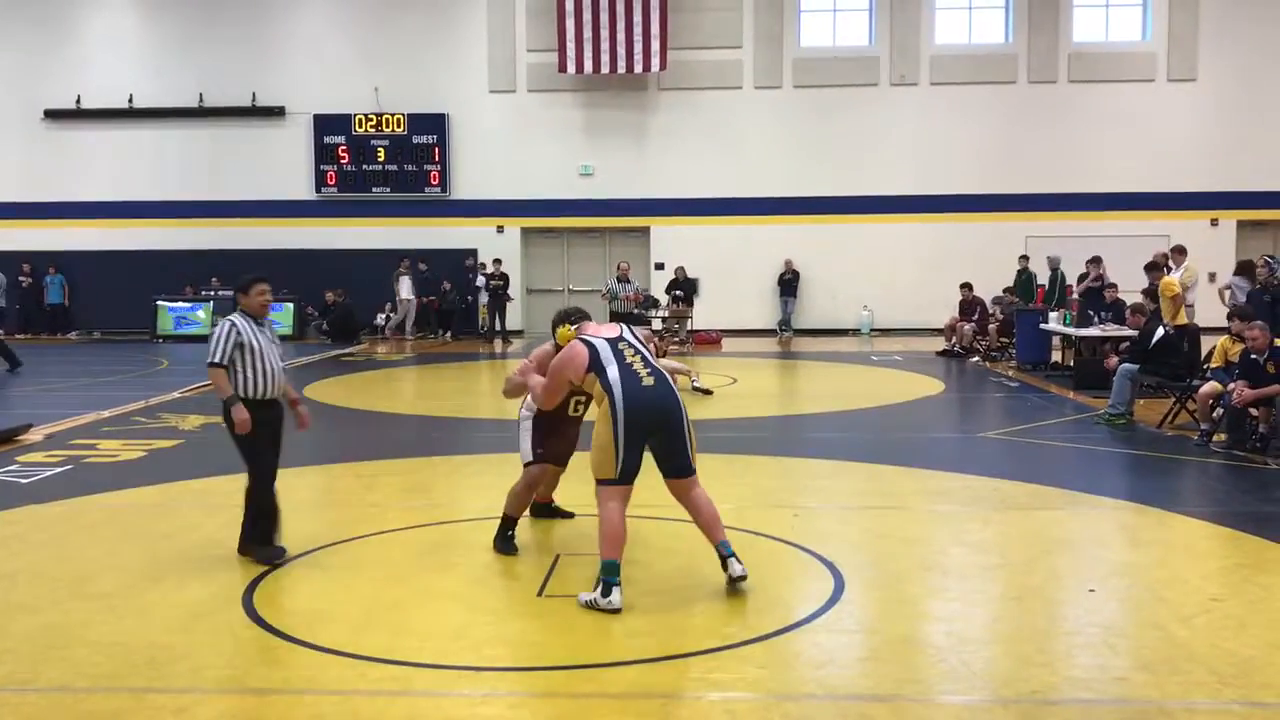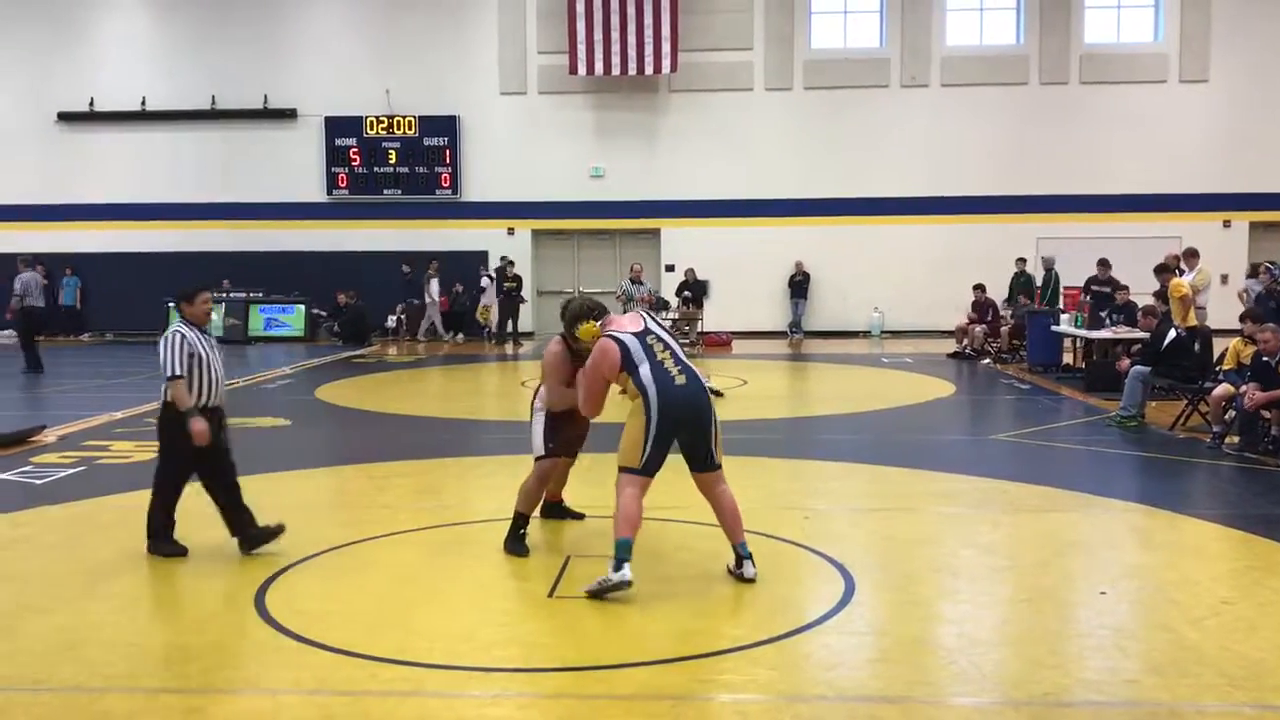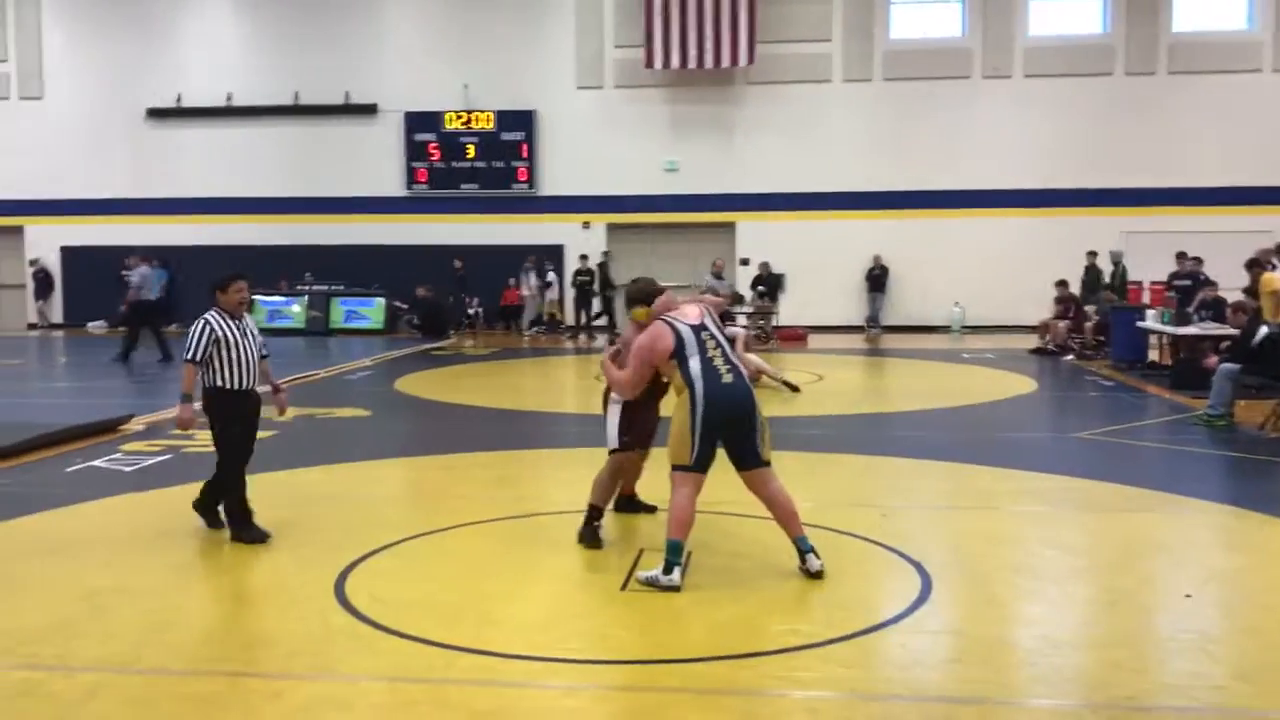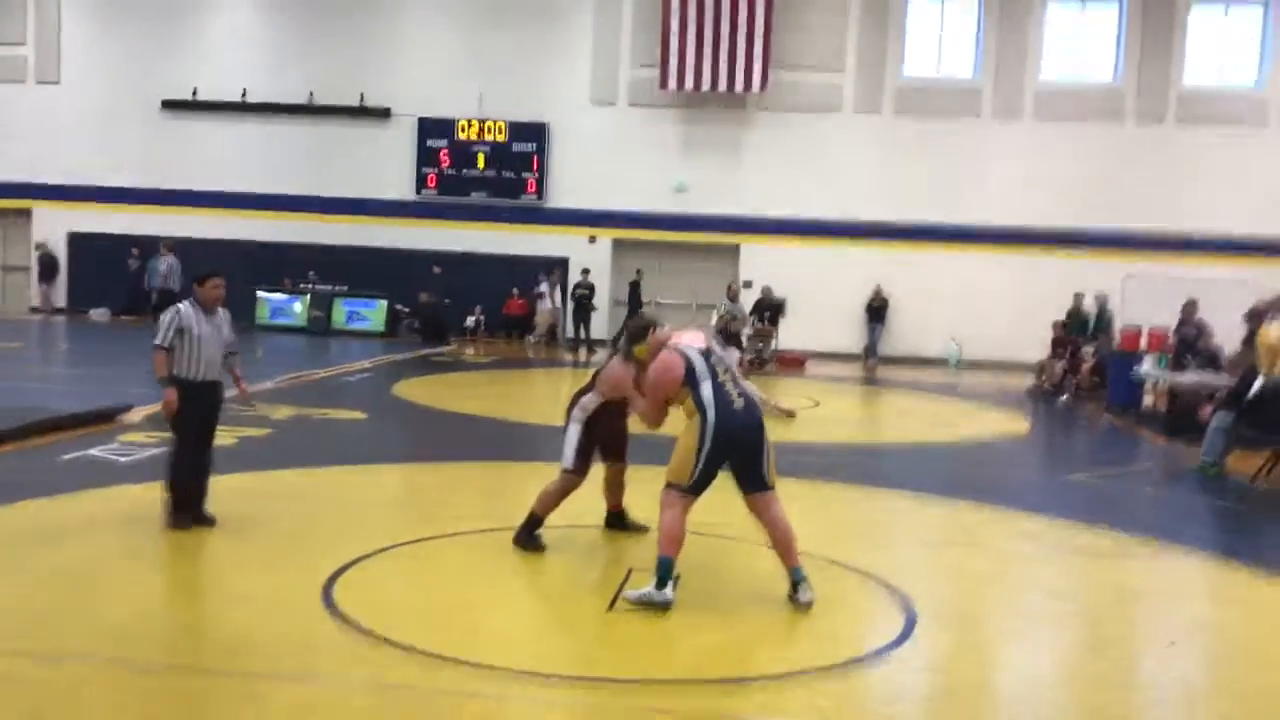
dt=0.4s
person 1, frame 1
left shoulder: (569, 354)
right shoulder: (624, 329)
left elbow: (545, 401)
left wrist: (530, 376)
left hip: (624, 408)
right hip: (668, 401)
left knee: (611, 498)
right knee: (689, 487)
left ankle: (609, 589)
right ankle: (730, 561)
person 1, frame 2
left shoulder: (601, 352)
right shoulder: (642, 315)
left elbow: (590, 410)
left wrist: (581, 384)
left hip: (656, 404)
right hip: (697, 396)
left knee: (630, 486)
right knee: (714, 483)
left ankle: (620, 568)
right ankle: (744, 561)
person 1, frame 3
left shoulder: (651, 337)
right shoulder: (701, 309)
left elbow: (626, 388)
left wrist: (607, 364)
left hip: (702, 401)
right hip: (742, 394)
left knee: (685, 485)
right knee: (765, 481)
left ankle: (670, 569)
right ankle: (808, 555)
person 1, frame 4
left shoulder: (660, 367)
right shoulder: (700, 335)
left elbow: (652, 420)
left wrist: (633, 397)
left hip: (712, 424)
right hip: (749, 419)
left knee: (674, 502)
right knee: (768, 505)
left ankle: (662, 586)
right ankle: (799, 585)
person 2, frame 1
left shoulder: (266, 329)
right shoulder: (231, 327)
right elbow: (217, 369)
left wrist: (296, 403)
right wrist: (235, 404)
left hip: (271, 408)
right hip: (246, 411)
left knee: (264, 474)
right knee: (263, 474)
left ankle: (253, 539)
right ankle: (261, 540)
person 2, frame 2
left shoulder: (203, 335)
right shoulder: (178, 336)
right elbow: (175, 381)
right wrist: (192, 418)
left hip: (211, 415)
right hip: (182, 419)
left knee: (223, 476)
right knee: (171, 479)
left ankle: (247, 532)
right ankle: (159, 538)
person 2, frame 3
left shoulder: (247, 322)
right shoulder: (208, 324)
left elbow: (260, 358)
right elbow: (192, 364)
left wrist: (277, 389)
right wrist: (186, 402)
left hip: (248, 398)
right hip: (224, 400)
left knee: (240, 459)
right knee: (232, 462)
left ankle: (206, 503)
right ankle: (241, 524)
person 2, frame 4
left shoulder: (223, 316)
right shoulder: (179, 313)
left elbow: (228, 353)
right elbow: (161, 350)
left wrist: (239, 381)
right wrist: (167, 386)
left hip: (211, 390)
right hip: (184, 389)
left knee: (202, 450)
right knee: (185, 448)
left ankle: (193, 508)
right ankle: (179, 508)
person 3, frame 1
right shoulder: (547, 355)
right elbow: (509, 390)
right wrist: (530, 382)
left hip: (569, 419)
right hip: (539, 417)
left knee: (556, 468)
right knee: (534, 474)
left ankle: (542, 504)
right ankle: (505, 531)
person 3, frame 2
right shoulder: (557, 351)
right elbow: (554, 401)
left hip: (578, 410)
right hip: (551, 410)
left knee: (566, 461)
right knee: (545, 467)
left ankle: (552, 504)
right ankle: (516, 531)
person 3, frame 3
right shoulder: (634, 337)
left hip: (647, 400)
right hip: (624, 400)
left knee: (639, 454)
right knee: (619, 459)
left ankle: (626, 498)
right ankle: (590, 523)
person 3, frame 4
left shoulder: (634, 364)
right shoulder: (619, 371)
left hip: (611, 415)
right hip: (587, 416)
left knee: (617, 466)
right knee: (571, 478)
left ankle: (615, 515)
right ankle: (527, 529)
